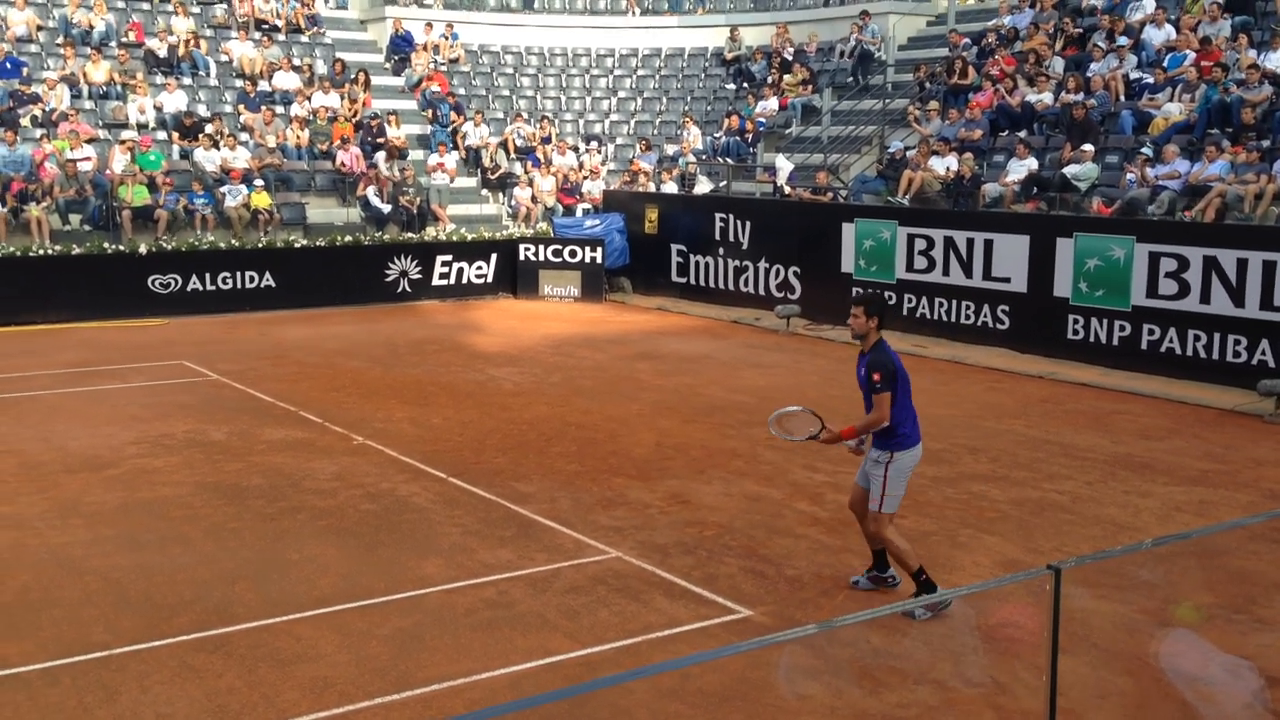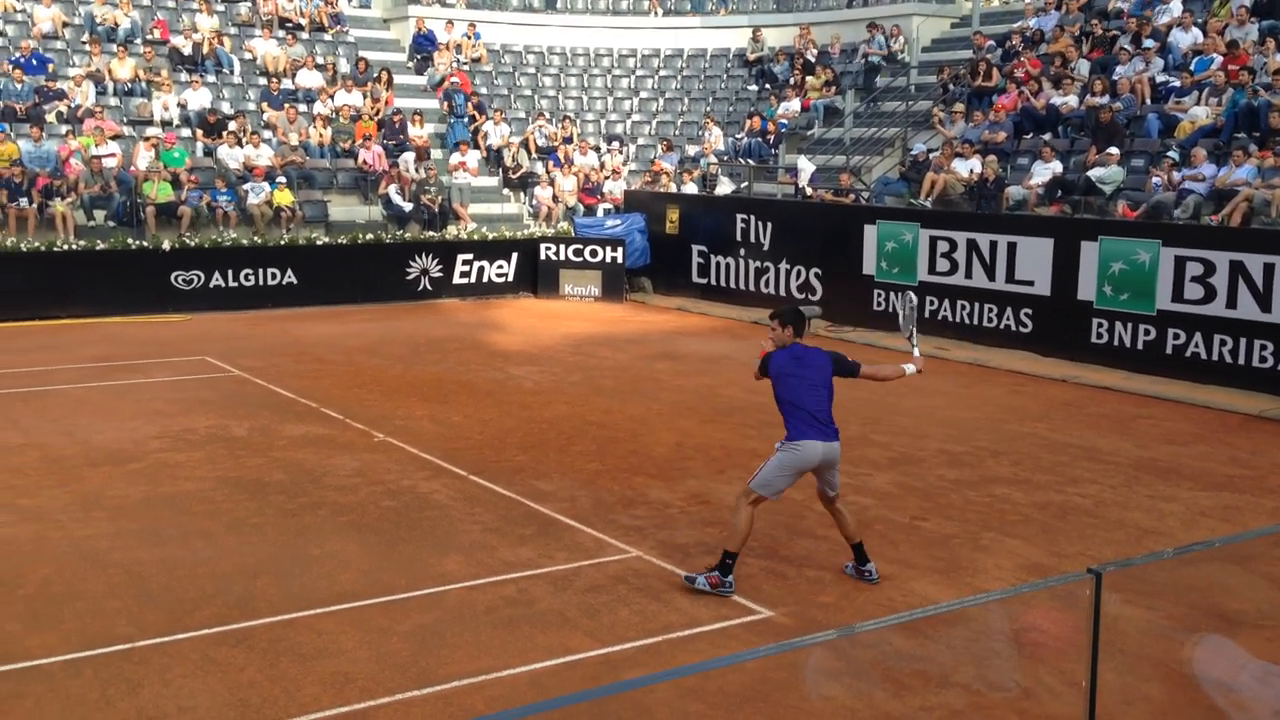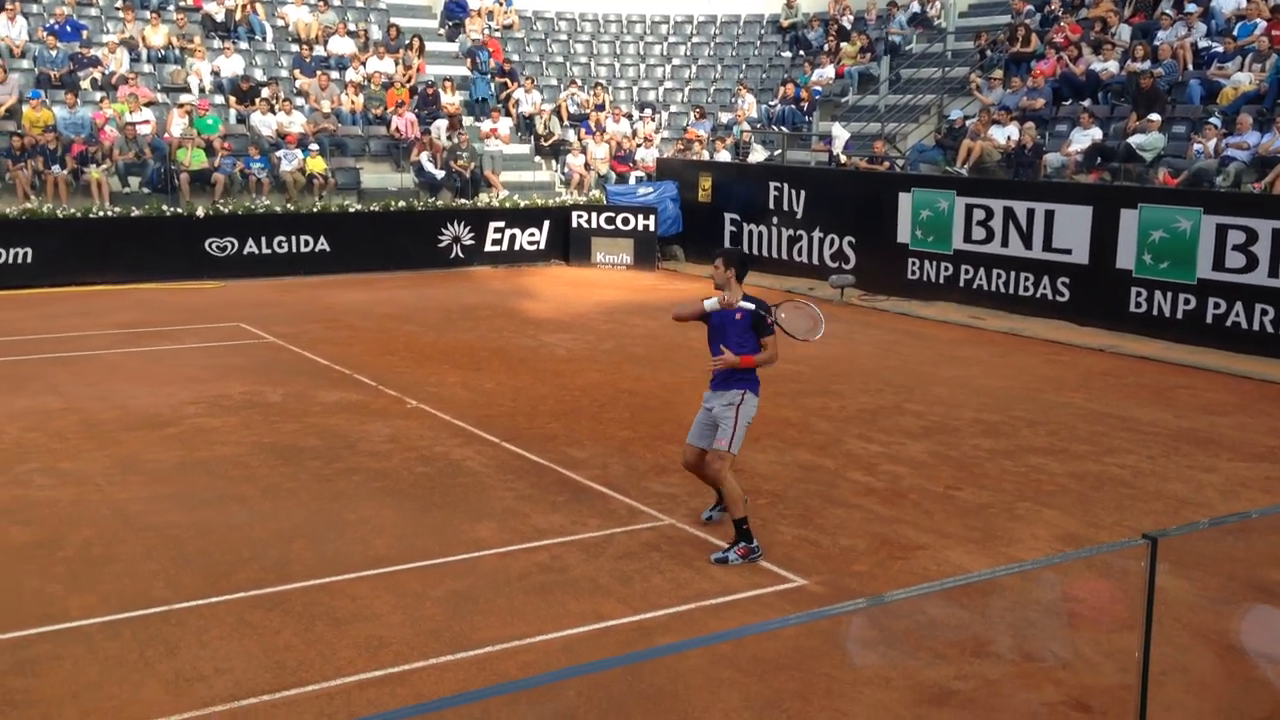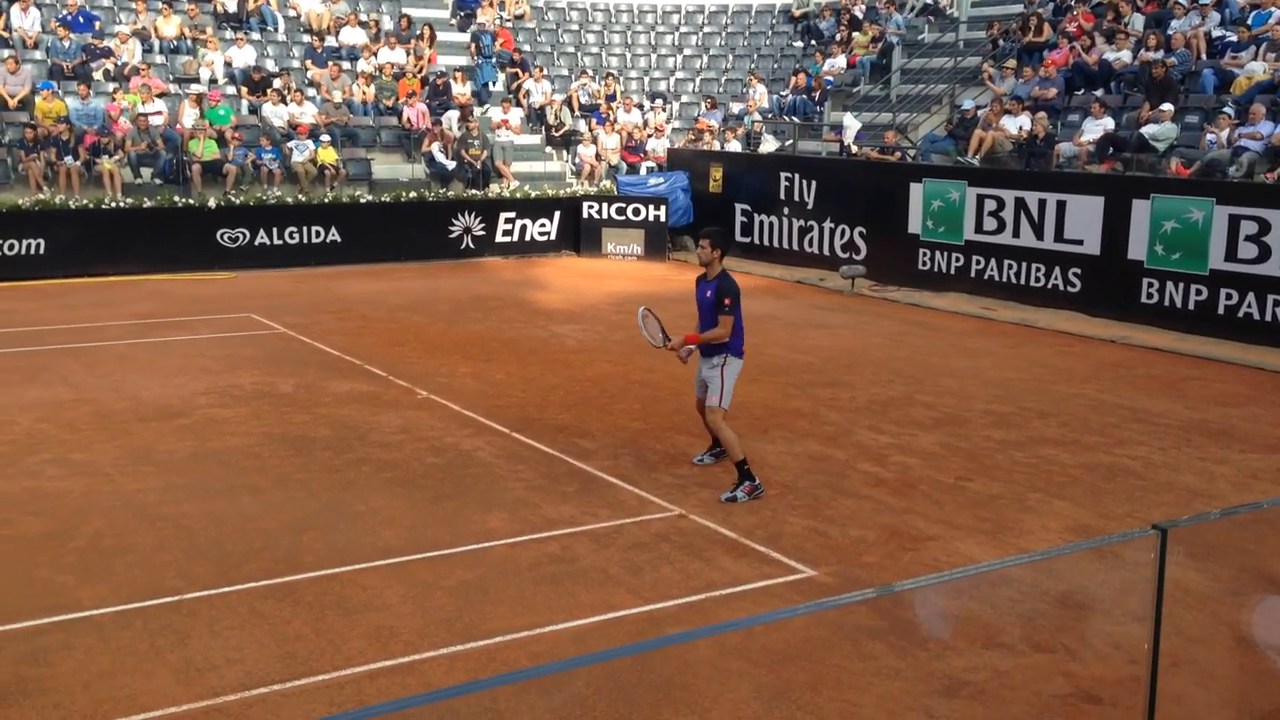
dt=0.7s
person 1, frame 1
left shoulder: (878, 361)
right shoulder: (869, 354)
left elbow: (880, 418)
left wrist: (841, 435)
right wrist: (860, 437)
left hip: (897, 450)
right hip: (886, 446)
left knee: (879, 526)
right knee: (858, 505)
left ankle: (930, 591)
right ankle: (881, 572)
person 1, frame 2
left shoulder: (772, 360)
right shoulder: (828, 359)
left elbow: (758, 375)
right elbow: (876, 373)
right wrist: (912, 366)
left hip: (798, 446)
right hip: (831, 446)
left knee: (746, 501)
right knee: (831, 501)
left ankle: (723, 574)
right ankle: (864, 565)
person 1, frame 3
left shoulder: (757, 308)
right shoulder: (712, 306)
left elbow: (772, 354)
right elbow: (677, 315)
left wrist: (736, 362)
right wrist: (714, 303)
left hip: (740, 397)
right hip: (714, 395)
left knee: (722, 466)
right knee: (691, 459)
left ankle: (746, 542)
right ankle: (727, 499)
person 1, frame 4
left shoulder: (726, 287)
right shoulder: (701, 281)
left elbow: (723, 333)
left wrist: (686, 340)
right wrist: (689, 347)
left hip: (724, 359)
right hip: (707, 358)
left knee: (715, 419)
right knee: (702, 407)
left ankle: (749, 481)
right ankle: (718, 448)
